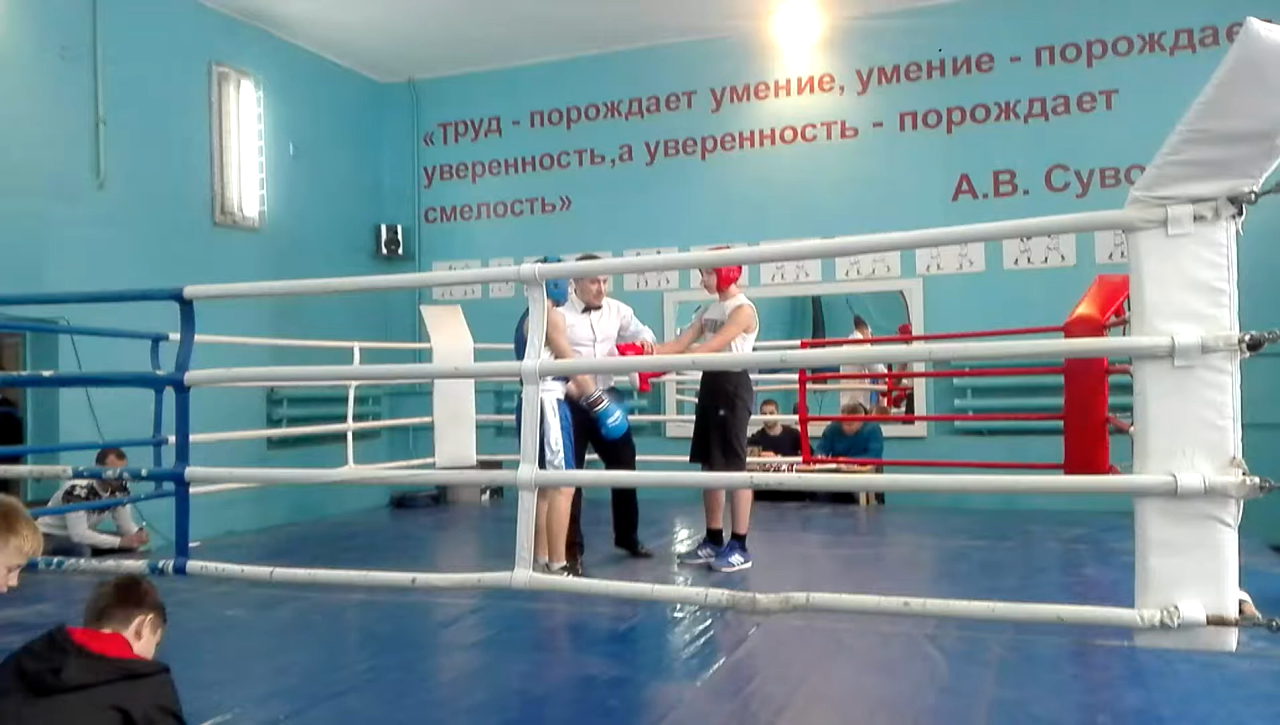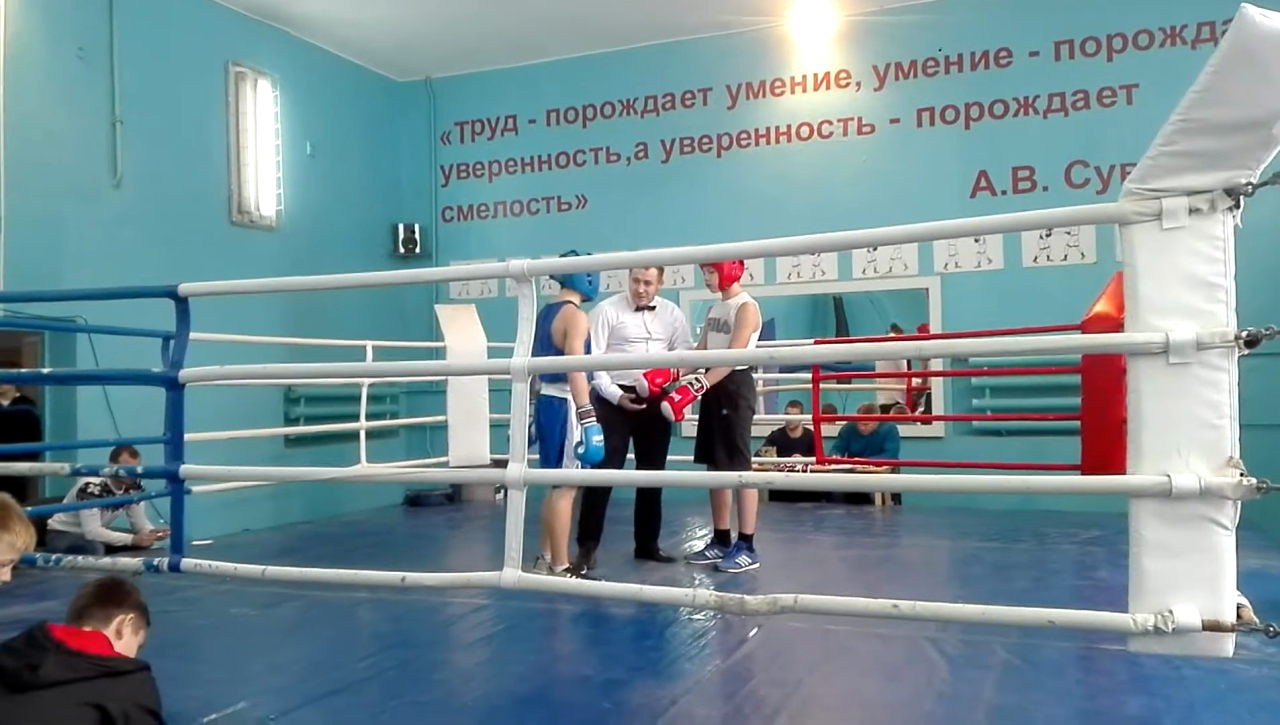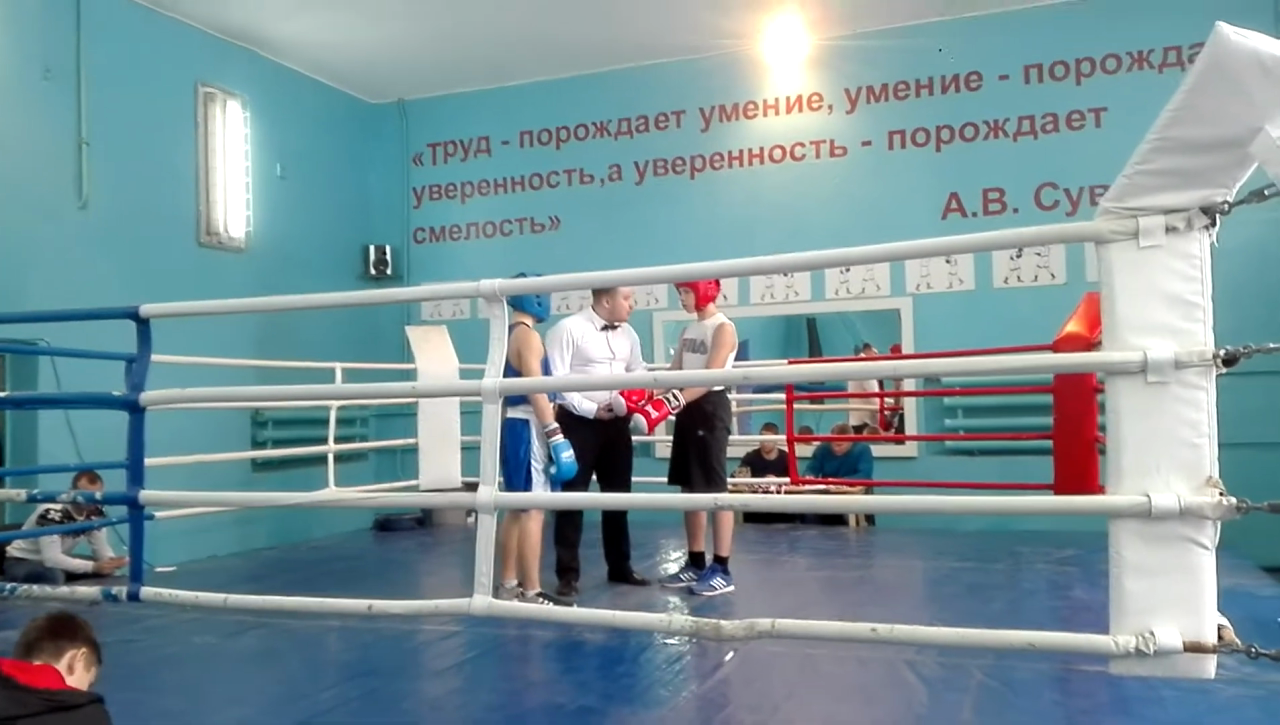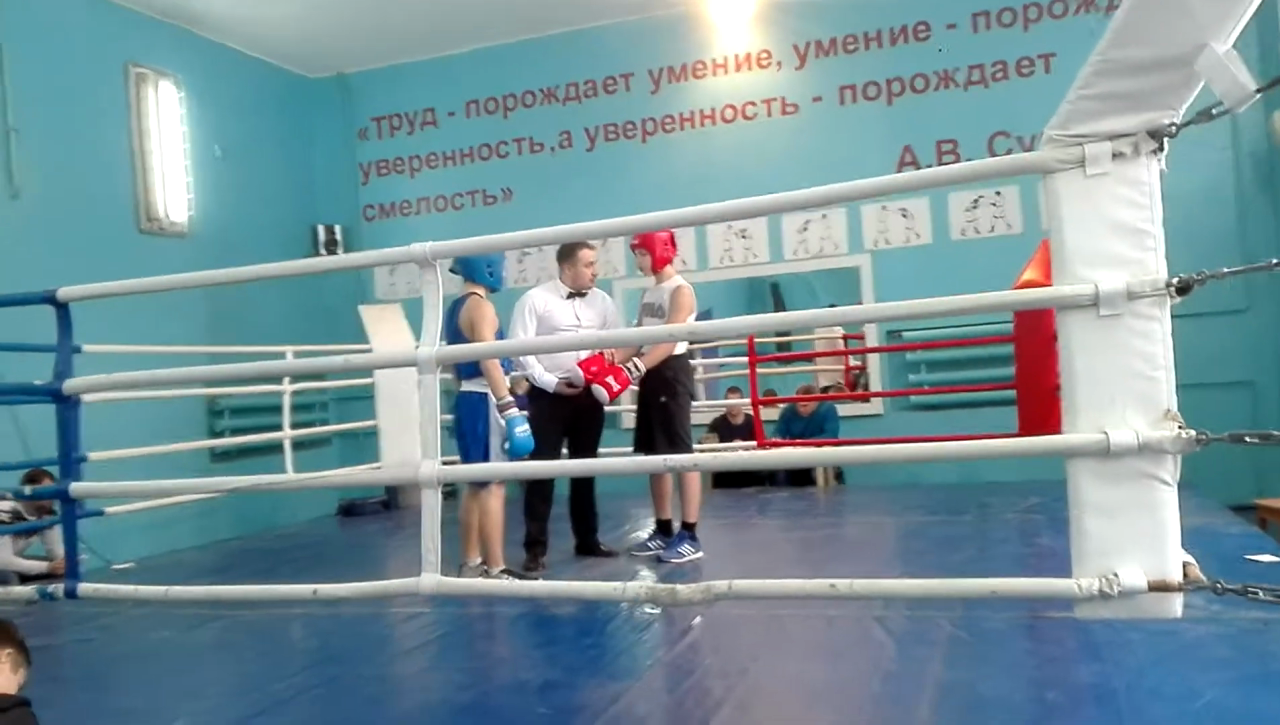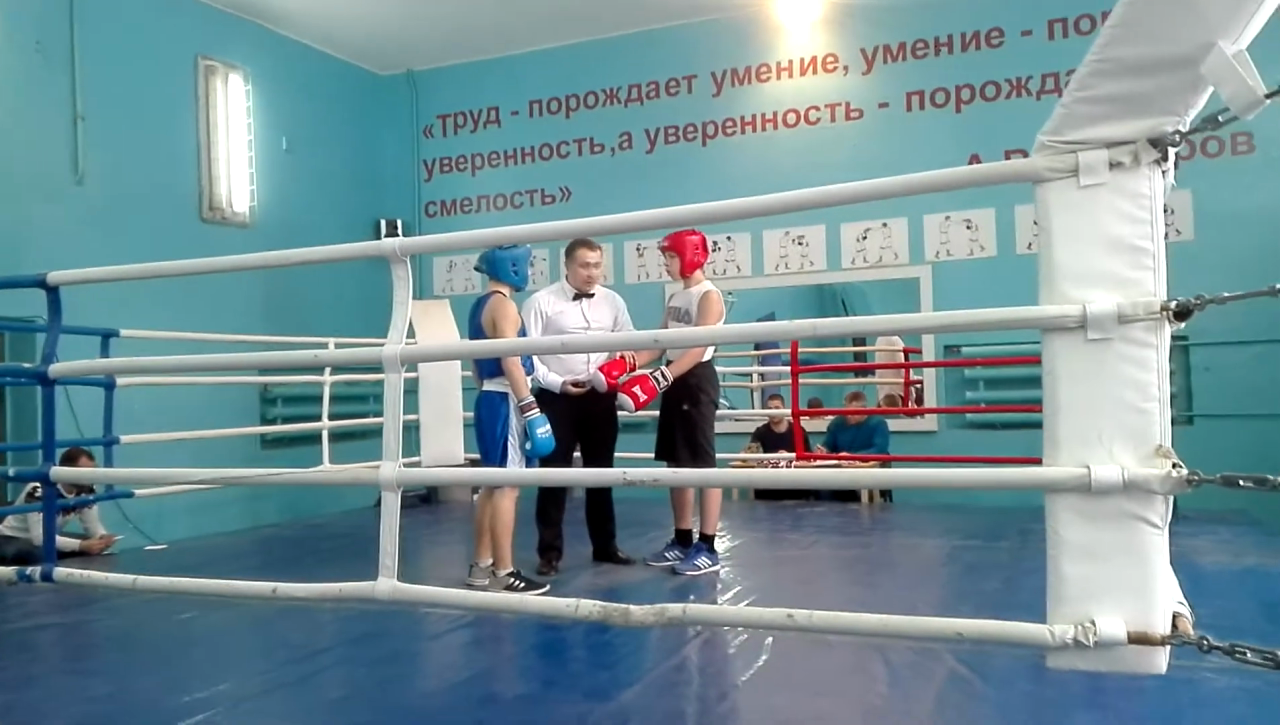
dt=1s
person 1, frame 1
left shoulder: (527, 318)
right shoulder: (550, 316)
left wrist: (578, 393)
right wrist: (600, 402)
left hip: (535, 402)
right hip: (548, 405)
left knee: (544, 487)
right knee: (562, 487)
left ankle: (541, 559)
right ankle: (557, 566)
person 1, frame 2
left shoulder: (545, 313)
right shoulder: (575, 316)
right elbow: (575, 370)
left wrist: (530, 411)
right wrist: (588, 418)
left hip: (546, 401)
right hip: (565, 404)
left knee: (557, 485)
right knee: (566, 487)
left ankle: (547, 558)
right ankle: (560, 568)
person 1, frame 3
left shoulder: (506, 336)
right shoulder: (528, 336)
right elbow: (535, 390)
right wrist: (554, 434)
left hip: (511, 424)
right hip: (528, 426)
left knee: (516, 508)
right knee: (533, 510)
left ankle: (508, 584)
right ankle: (531, 592)
person 1, frame 4
left shoulder: (455, 308)
right shoulder: (480, 306)
right elbow: (488, 361)
right wrist: (508, 406)
left hip: (467, 399)
right hip: (485, 400)
left knee: (475, 485)
right knee: (493, 486)
left ankle: (471, 563)
right ankle: (495, 570)
person 1, frame 5
left shoulder: (480, 306)
right shoulder: (504, 305)
right elbow: (510, 361)
right wrist: (530, 408)
left hip: (488, 398)
right hip: (506, 401)
left knee: (491, 486)
right knee: (507, 488)
left ankle: (482, 566)
right ankle: (503, 574)
person 2, frame 1
left shoulder: (743, 310)
right shoulder: (709, 310)
left elbow: (712, 348)
right elbow: (682, 341)
left hip: (732, 386)
right hip: (710, 384)
left knee: (734, 467)
right knee: (710, 466)
left ankle: (739, 546)
right ankle: (714, 540)
person 2, frame 2
left shoulder: (746, 307)
right shoulder: (714, 309)
right elbow: (700, 352)
left wrist: (697, 385)
right wrist: (670, 374)
left hip: (735, 387)
right hip: (712, 388)
left knee: (739, 467)
right knee: (715, 466)
left ankle: (746, 547)
right ankle: (721, 541)
person 2, frame 3
left shoulder: (722, 328)
right shoulder: (688, 330)
right elbow: (674, 373)
left wrist: (671, 402)
right wrist: (646, 395)
left hip: (710, 408)
right hip: (688, 410)
left knee: (715, 489)
right knee: (690, 489)
left ankle: (721, 569)
right ankle: (696, 563)
person 2, frame 4
left shoulder: (680, 291)
right shoulder: (649, 294)
left elbow: (669, 342)
left wrist: (631, 370)
right wrist: (609, 361)
left hip: (671, 373)
right hip: (650, 375)
left knee: (681, 454)
right knee: (654, 456)
left ankle: (690, 536)
right ankle: (663, 530)
person 2, frame 5
left shoulder: (708, 296)
right shoulder: (675, 298)
left elbow: (697, 349)
right elbow: (660, 344)
left wrist: (657, 379)
right wrist: (627, 363)
left hip: (696, 381)
right hip: (673, 382)
left knee: (702, 464)
right knee: (676, 464)
left ankle: (707, 548)
right ankle: (683, 540)
person 3, frame 1
left shoulder: (617, 310)
right shoulder: (558, 314)
left elbow: (640, 332)
left wrist: (643, 341)
left hip: (607, 400)
right hip: (570, 403)
left knee: (624, 467)
left ankle: (627, 537)
right ankle: (572, 548)
person 3, frame 2
left shoulder: (672, 313)
right shoulder: (606, 311)
left elbow: (684, 351)
right elbow: (591, 359)
right wrist: (615, 396)
left hip: (655, 400)
right hip: (615, 400)
left knee: (652, 473)
right knee: (605, 471)
left ankle: (647, 544)
right ankle: (588, 543)
person 3, frame 3
left shoulder: (628, 334)
right shoulder: (568, 329)
left elbow: (637, 371)
right elbow: (555, 379)
right wrist: (591, 410)
left hip: (617, 422)
right hip: (579, 422)
left knee: (618, 495)
right knee: (573, 495)
left ankle: (620, 566)
right ankle: (568, 574)
person 3, frame 4
left shoulder: (601, 301)
right shoulder: (535, 300)
right elbow: (520, 350)
right wrist: (551, 383)
left hip: (588, 394)
right hip: (548, 394)
left ankle: (587, 539)
right ankle: (535, 548)
person 3, frame 5
left shoulder: (612, 301)
right shoulder: (541, 302)
right wrist: (556, 383)
left hip: (600, 396)
right hip: (557, 397)
left knee: (601, 473)
left ankle: (605, 546)
right ankle: (550, 552)
